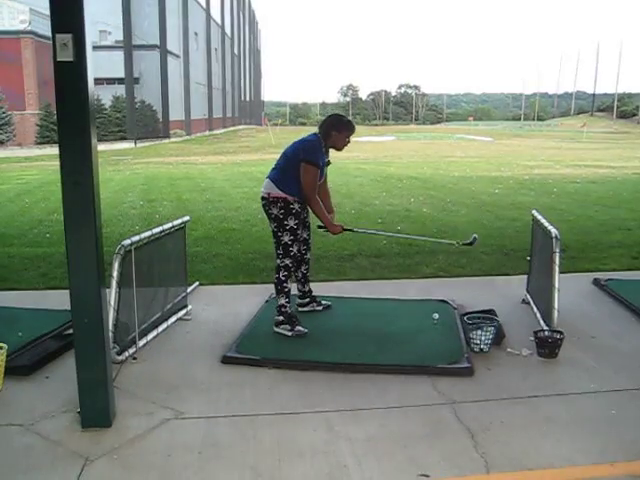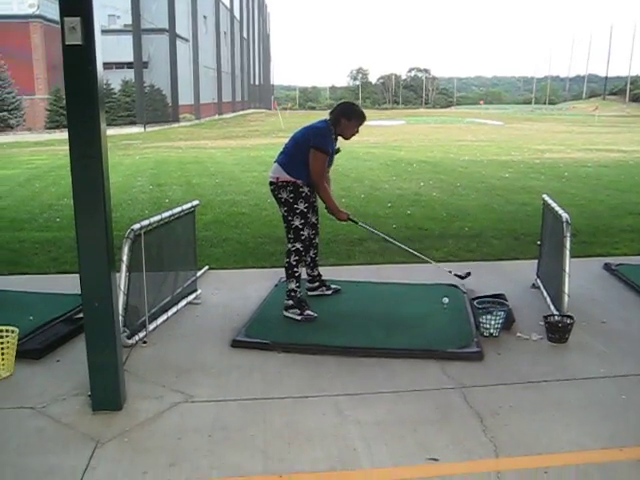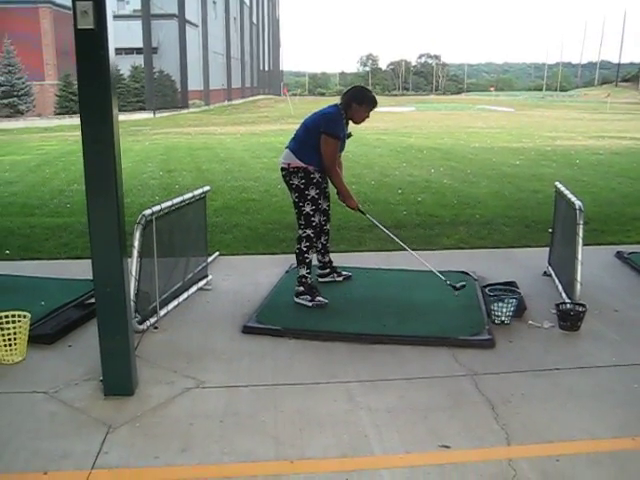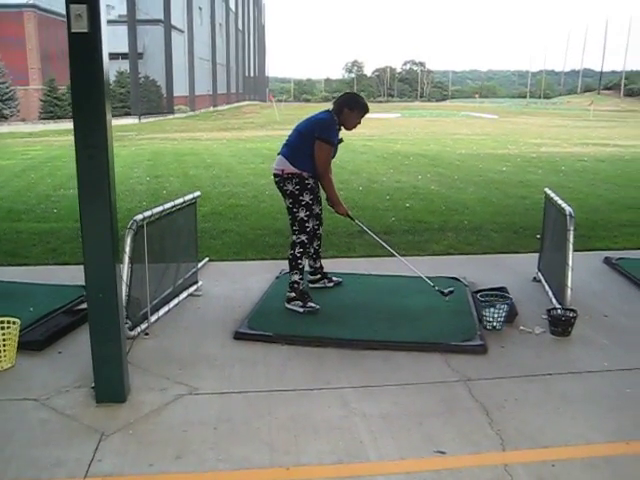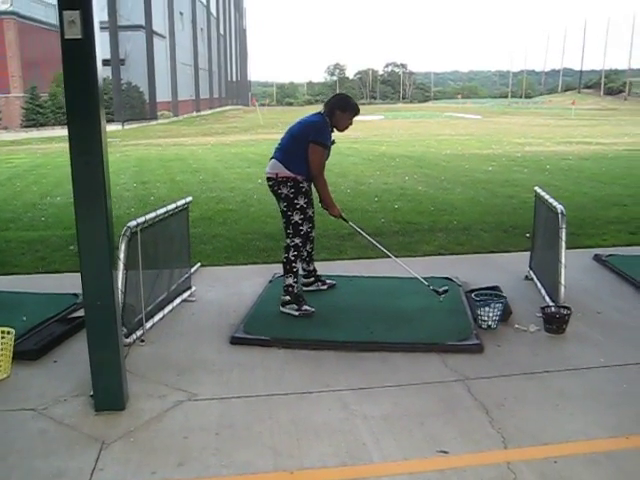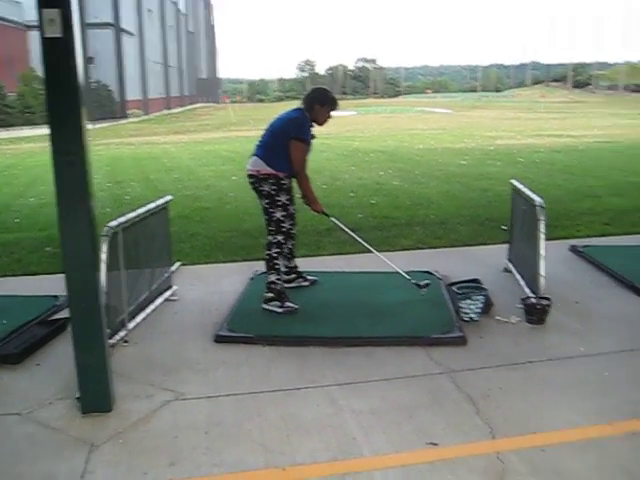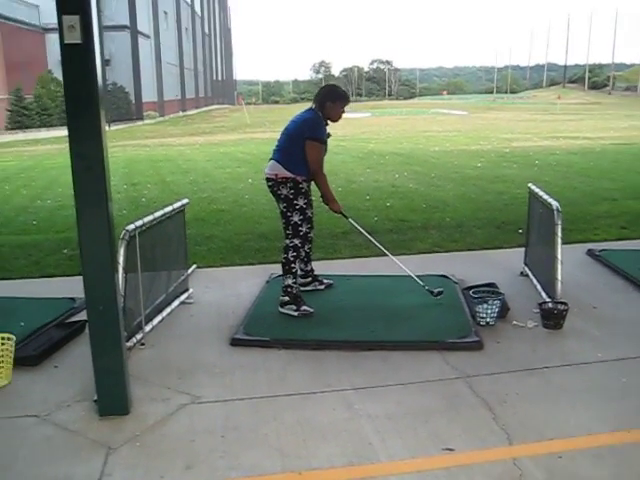
dt=0.4s
person 1, frame 1
left shoulder: (320, 148)
right shoulder: (312, 148)
left elbow: (321, 187)
right elbow: (310, 194)
left wrist: (331, 213)
right wrist: (329, 223)
left hip: (293, 199)
right hip: (279, 200)
left knee: (302, 249)
right knee: (287, 254)
left ankle: (305, 299)
right ankle: (283, 317)
person 1, frame 2
left shoulder: (328, 133)
right shoulder: (322, 135)
left elbow: (324, 175)
right elbow: (318, 181)
left wrist: (331, 202)
right wrist: (336, 210)
left hip: (300, 183)
right hip: (286, 183)
left knee: (311, 233)
right knee: (298, 238)
left ankle: (314, 282)
right ankle: (292, 301)
person 1, frame 3
left shoulder: (338, 117)
right shoulder: (333, 120)
left elbow: (336, 160)
right elbow: (330, 166)
left wrist: (341, 190)
right wrist: (347, 196)
left hip: (312, 169)
right hip: (298, 170)
left knee: (322, 219)
right knee: (309, 225)
left ankle: (326, 269)
right ankle: (303, 287)
person 1, frame 4
left shoulder: (328, 122)
right shoulder: (327, 126)
left elbow: (323, 168)
right elbow: (323, 171)
left wrist: (331, 196)
right wrist: (337, 202)
left hip: (302, 175)
right hip: (291, 175)
left knee: (314, 224)
right knee: (302, 230)
left ankle: (316, 275)
right ankle: (295, 293)
person 1, frame 5
left shoulder: (319, 123)
right shoulder: (320, 128)
left elbow: (314, 171)
right elbow: (317, 174)
left wrist: (324, 199)
right wrist: (330, 204)
left hip: (294, 178)
right hip: (285, 179)
left knee: (307, 228)
right knee: (296, 234)
left ankle: (309, 277)
right ankle: (289, 296)
person 1, frame 6
left shoulder: (297, 118)
right shoulder: (300, 124)
left elbow: (294, 166)
right elbow: (299, 170)
left wrist: (306, 194)
right wrist: (313, 200)
left hip: (274, 175)
right hip: (267, 176)
left knee: (288, 225)
right knee: (278, 231)
left ankle: (290, 274)
right ankle: (272, 293)
person 1, frame 7
left shoulder: (311, 118)
right shoulder: (314, 124)
left elbow: (311, 166)
right elbow: (316, 170)
left wrist: (326, 195)
right wrist: (331, 199)
left hip: (293, 179)
right hip: (285, 180)
left knee: (305, 229)
right knee: (295, 234)
left ankle: (306, 277)
right ankle: (288, 297)
